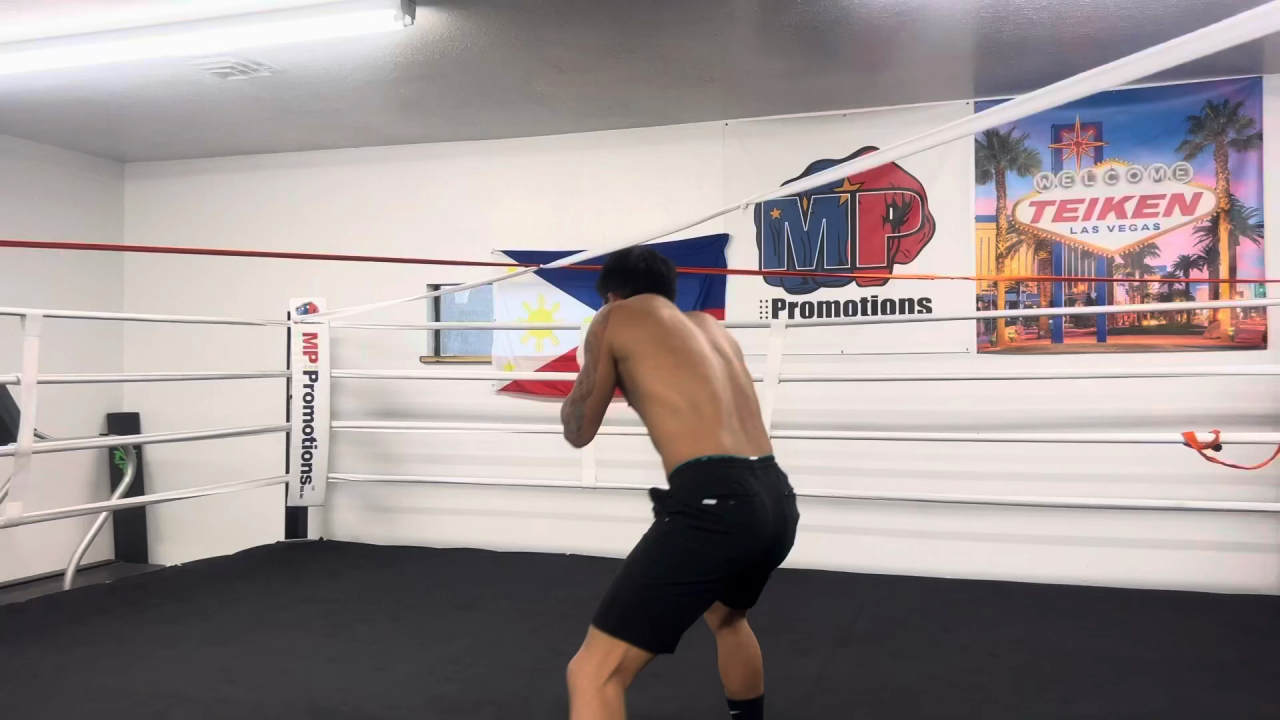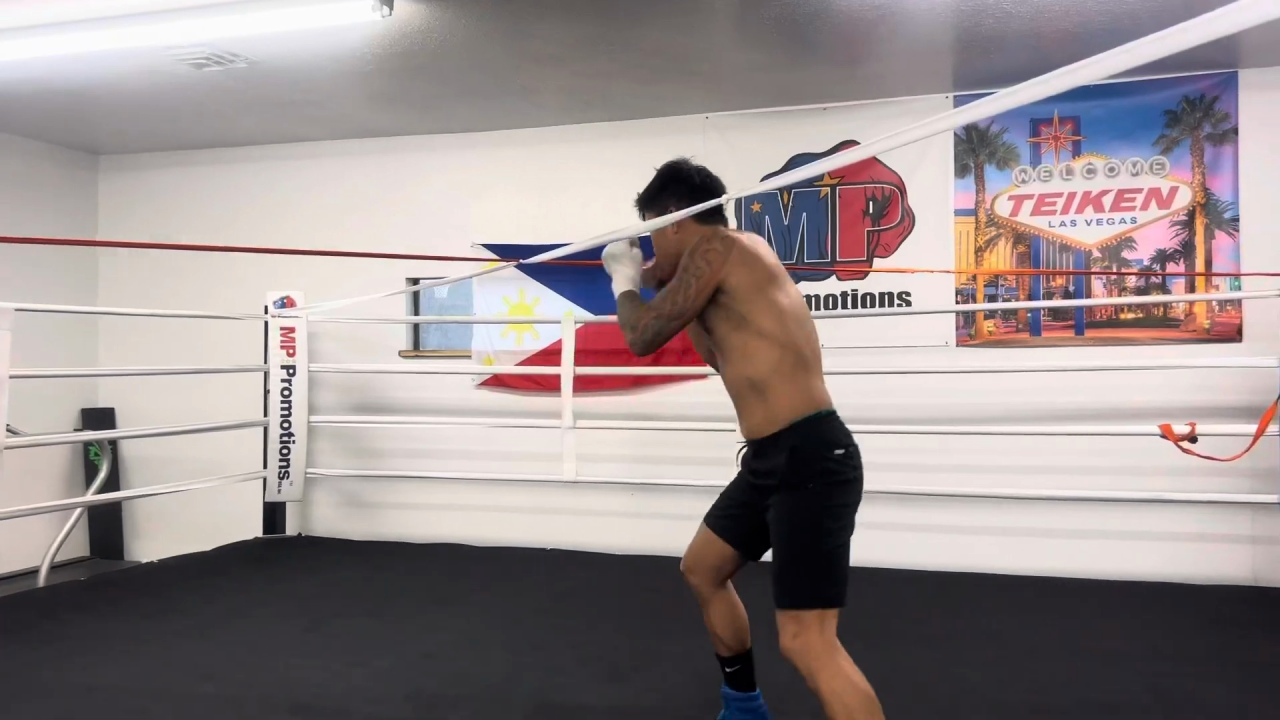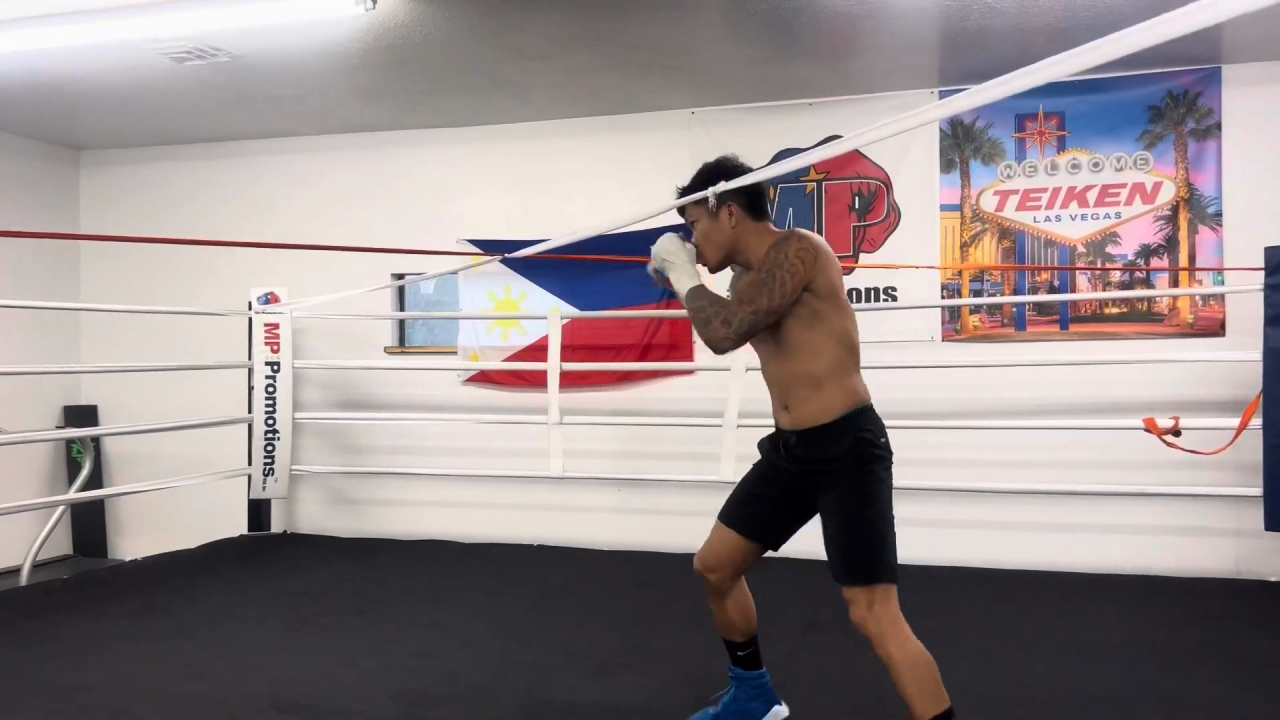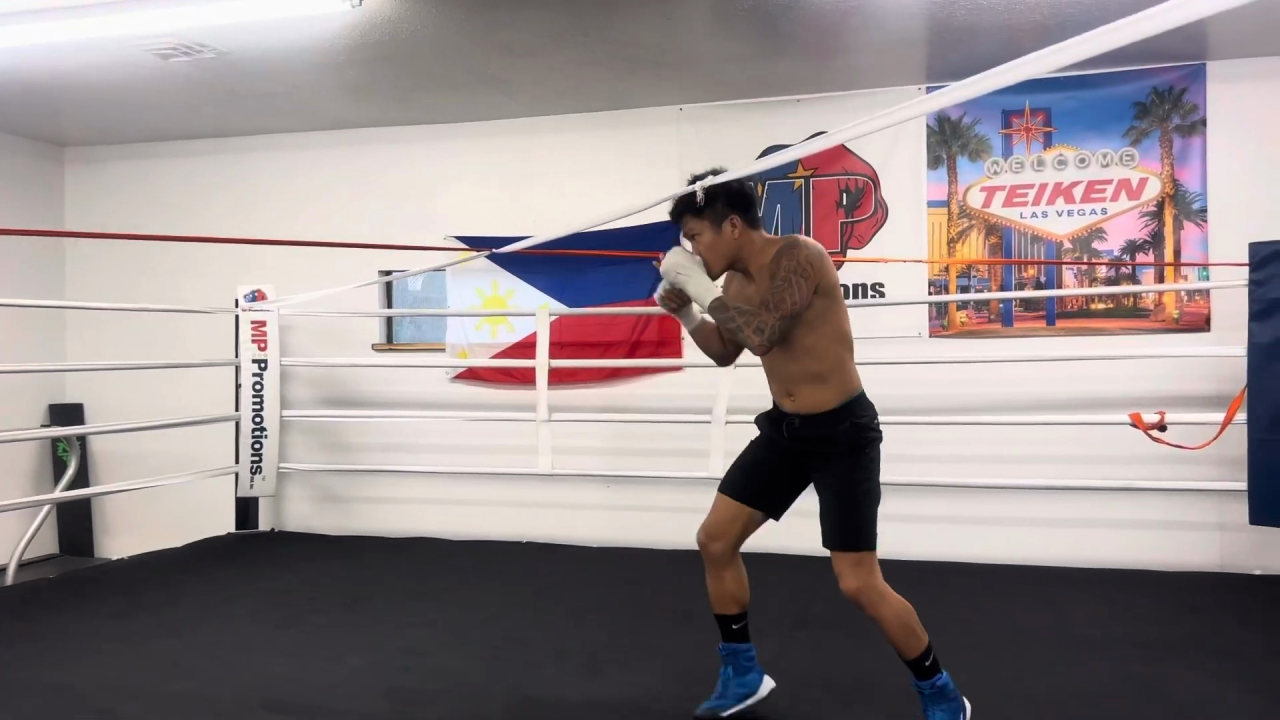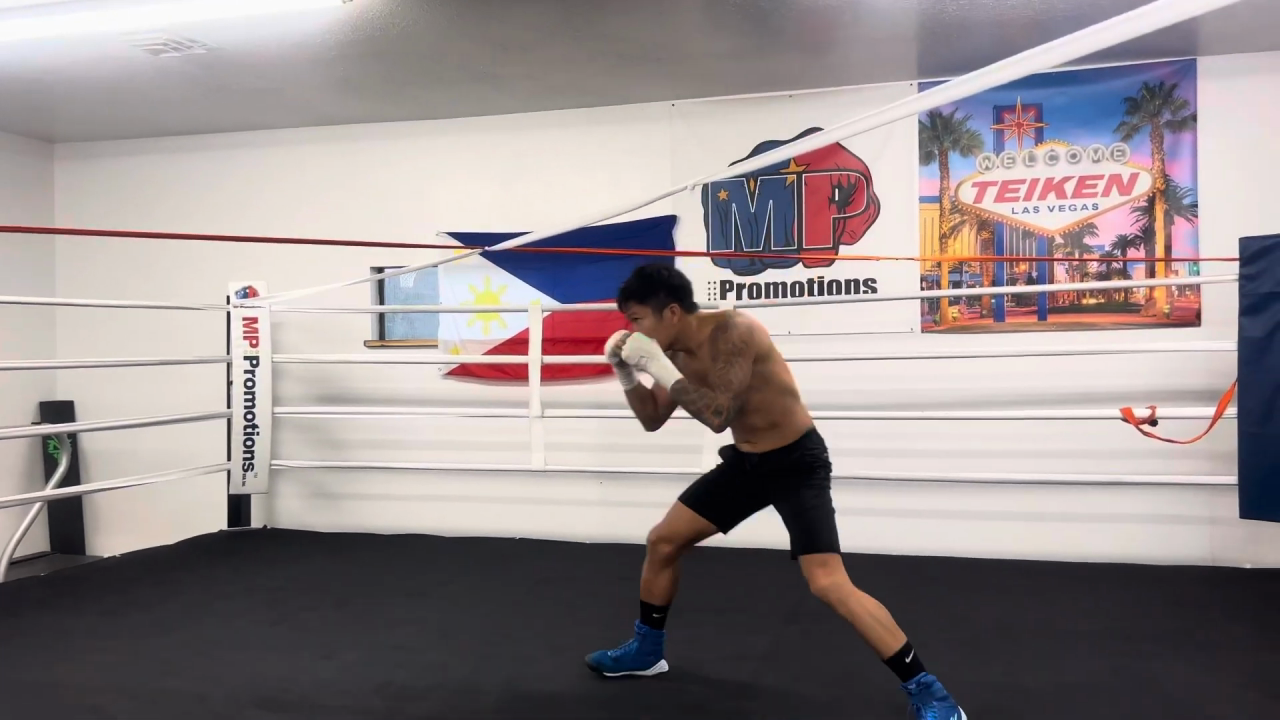
dt=0.3s
person 1, frame 1
left shoulder: (618, 318)
right shoulder: (712, 327)
left elbow: (579, 430)
left wrist: (589, 358)
left hip: (712, 505)
right hip: (773, 501)
left knee: (592, 676)
right knee: (723, 613)
person 1, frame 2
left shoulder: (714, 248)
right shoulder: (747, 252)
left elbow: (643, 338)
left wrist: (623, 278)
right wrist: (647, 274)
left hip: (810, 461)
right hip: (777, 458)
left knee: (807, 644)
right knee: (700, 571)
person 1, frame 3
left shoulder: (802, 249)
right shoulder: (760, 271)
left elbow: (723, 331)
right elbow: (725, 331)
left wrist: (681, 275)
right wrist: (676, 275)
left hip: (851, 450)
right hip: (791, 451)
left knee: (875, 620)
right knee: (714, 568)
person 1, frame 4
left shoulder: (801, 256)
right shoulder: (741, 277)
left elbow: (761, 332)
right elbow: (725, 350)
left wrist: (700, 284)
right wrist: (685, 309)
left hip: (846, 430)
right hip: (787, 429)
left knee: (858, 584)
right knee: (714, 540)
right ankle: (741, 673)
person 1, frame 5
left shoulder: (733, 332)
right shoulder: (674, 352)
left elbow: (718, 414)
right elbow: (652, 419)
left wrist: (658, 369)
right wrist: (624, 373)
left hip: (799, 463)
right hip: (746, 462)
left knee: (829, 585)
right knee: (662, 544)
right ankle: (646, 649)
